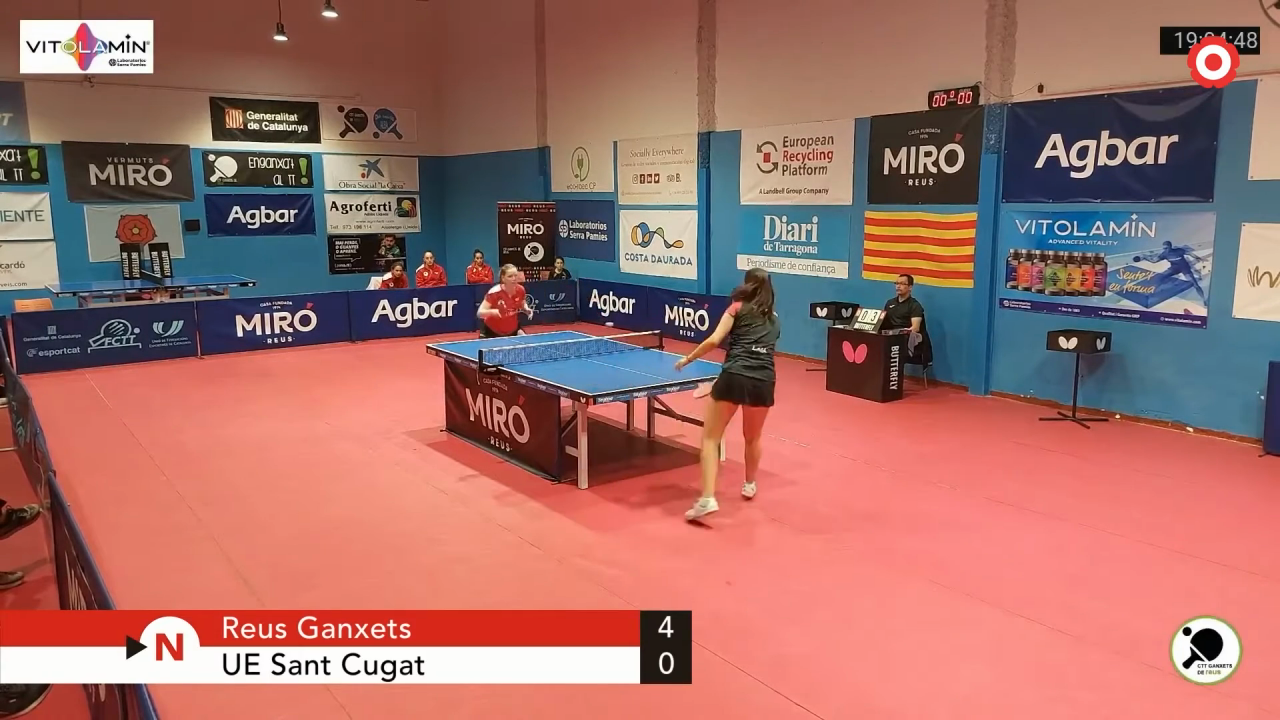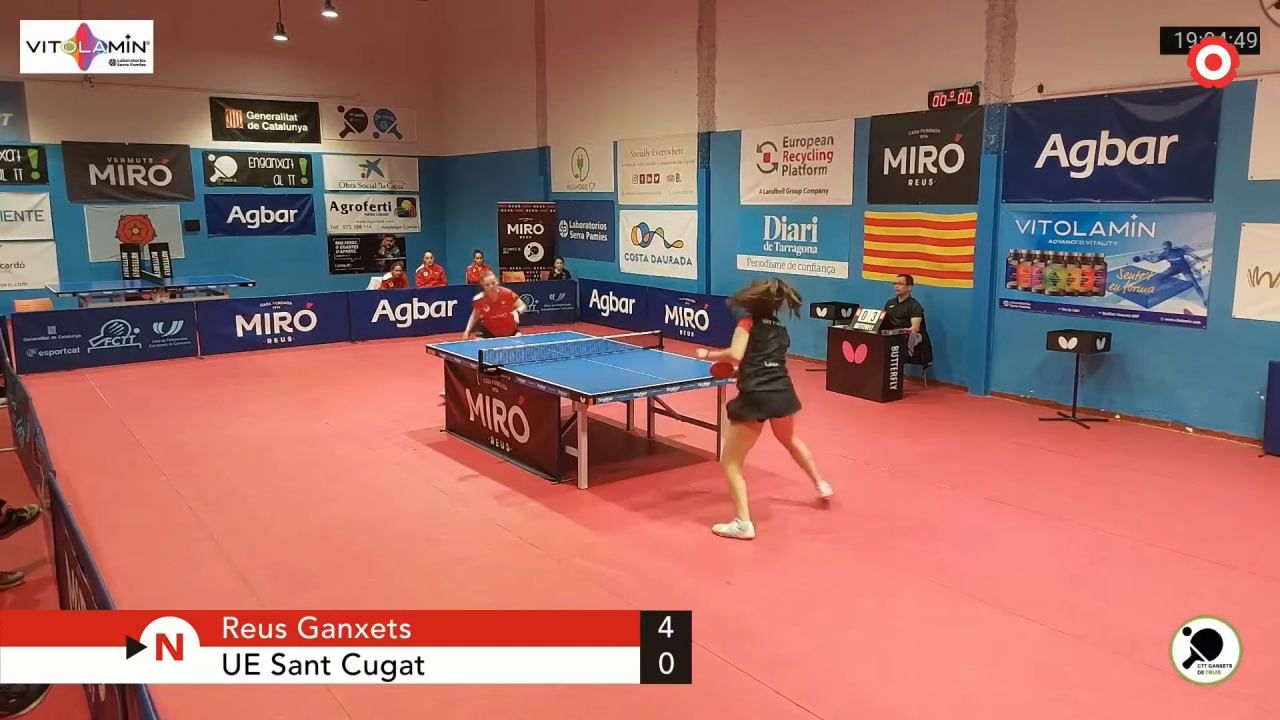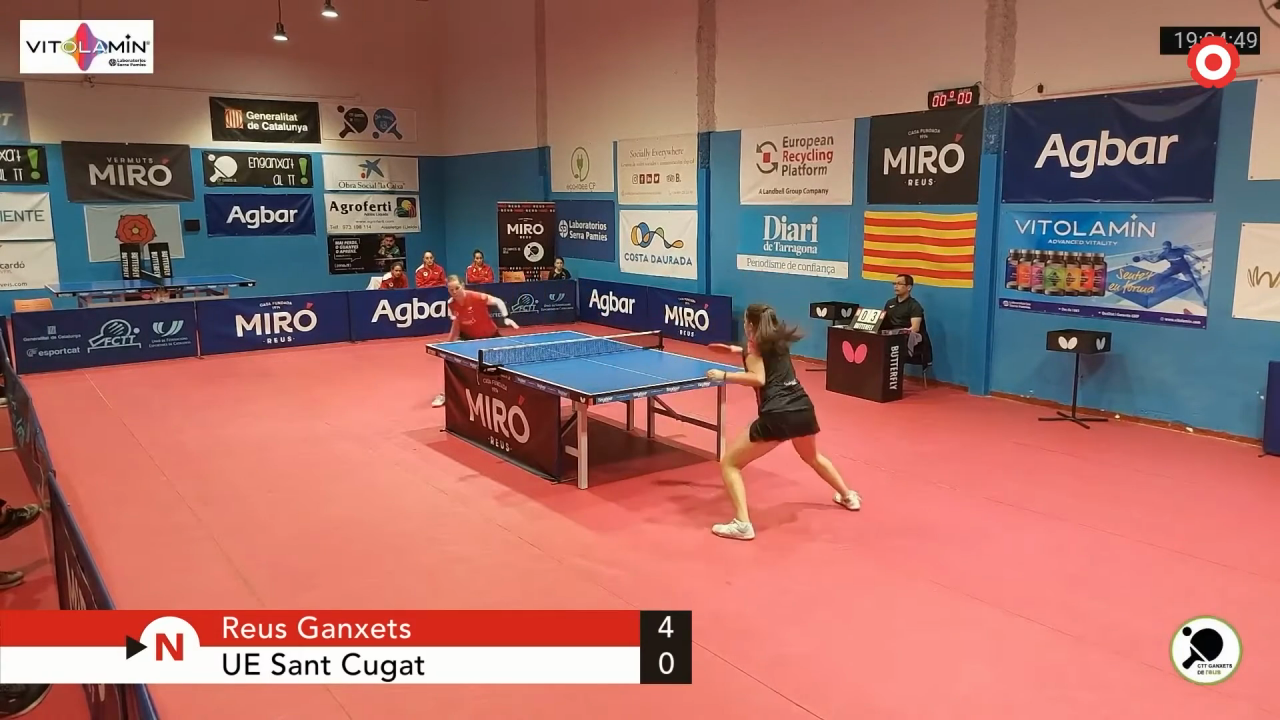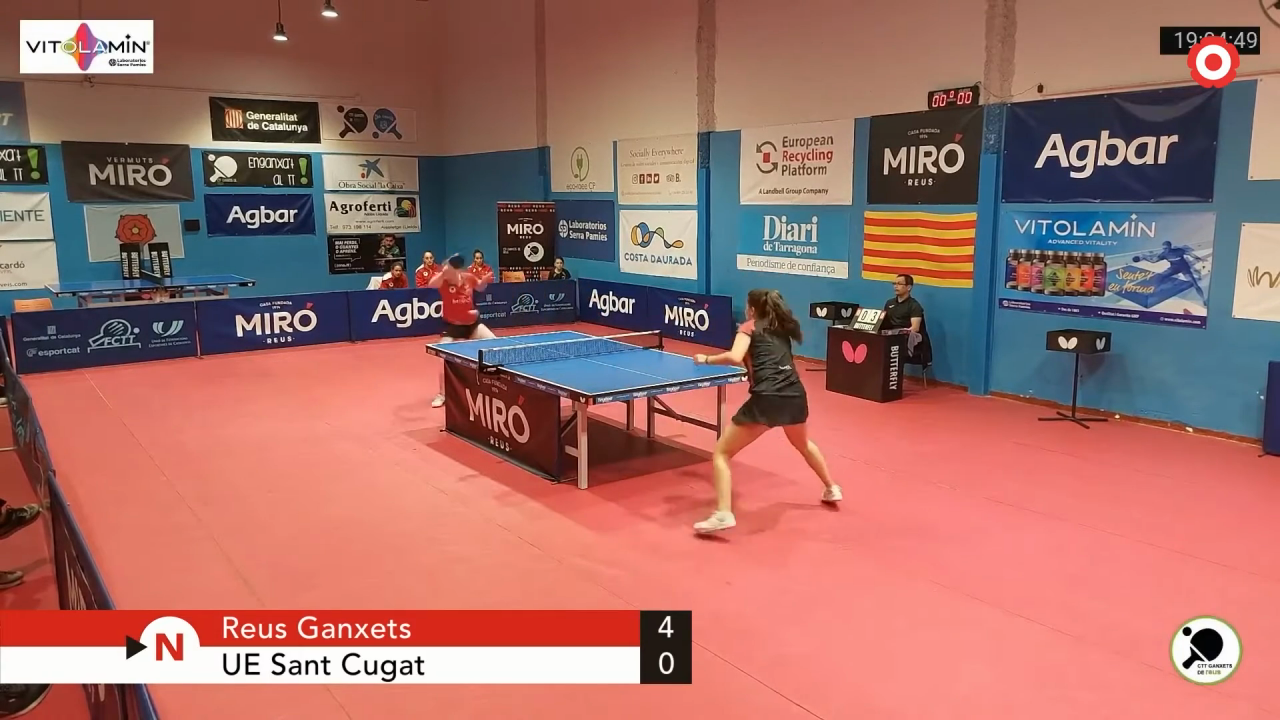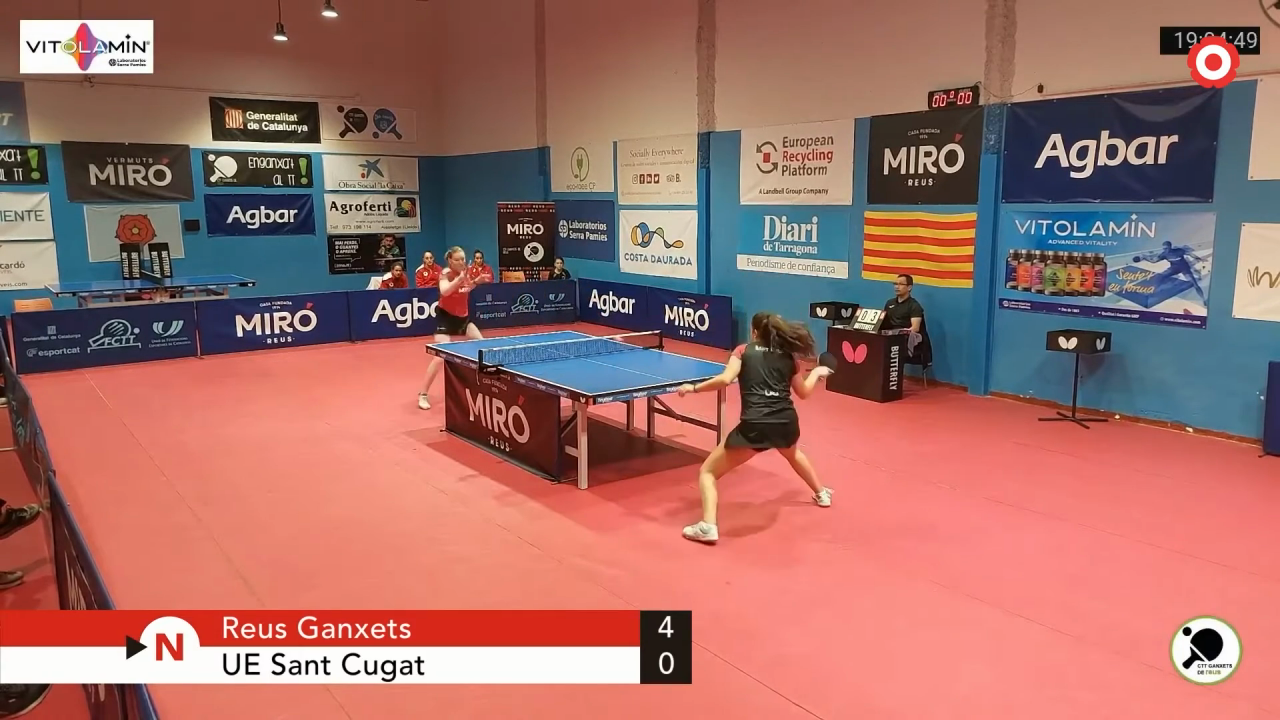
dt=0.2s
person 1, frame 1
left shoulder: (738, 308)
right shoulder: (774, 319)
left elbow: (714, 341)
left wrist: (687, 359)
left hip: (734, 377)
right hip: (764, 381)
left knee: (709, 440)
right knee: (753, 437)
left ankle: (707, 498)
right ankle: (750, 484)
person 1, frame 2
left shoulder: (749, 321)
right shoulder: (781, 327)
left elbow: (735, 356)
left wrist: (708, 354)
left hip: (755, 397)
right hip: (783, 393)
left knee: (731, 462)
right knee: (790, 441)
left ankle: (743, 523)
right ankle: (820, 485)
person 1, frame 3
left shoulder: (755, 344)
right shoulder: (778, 343)
left elbow: (758, 379)
left wrist: (723, 375)
right wrist: (742, 352)
left hip: (776, 416)
right hip: (804, 411)
left knee: (729, 465)
right knee: (813, 457)
left ankle: (742, 524)
right ankle: (848, 496)
person 1, frame 4
left shoulder: (749, 327)
right shoulder: (782, 330)
left elbow: (736, 357)
left wrist: (706, 359)
left hip: (766, 400)
right hip: (795, 397)
left knee: (720, 454)
right knee: (803, 444)
left ankle: (723, 514)
right ankle: (831, 489)
person 1, frame 5
left shoulder: (744, 351)
right shoulder: (788, 356)
left elbow: (725, 380)
right elbow: (803, 393)
left wrist: (693, 387)
right wrist: (816, 373)
left hip: (754, 426)
right hip: (786, 423)
left knee: (708, 472)
right knee: (792, 454)
left ankle: (708, 526)
right ankle: (821, 493)
